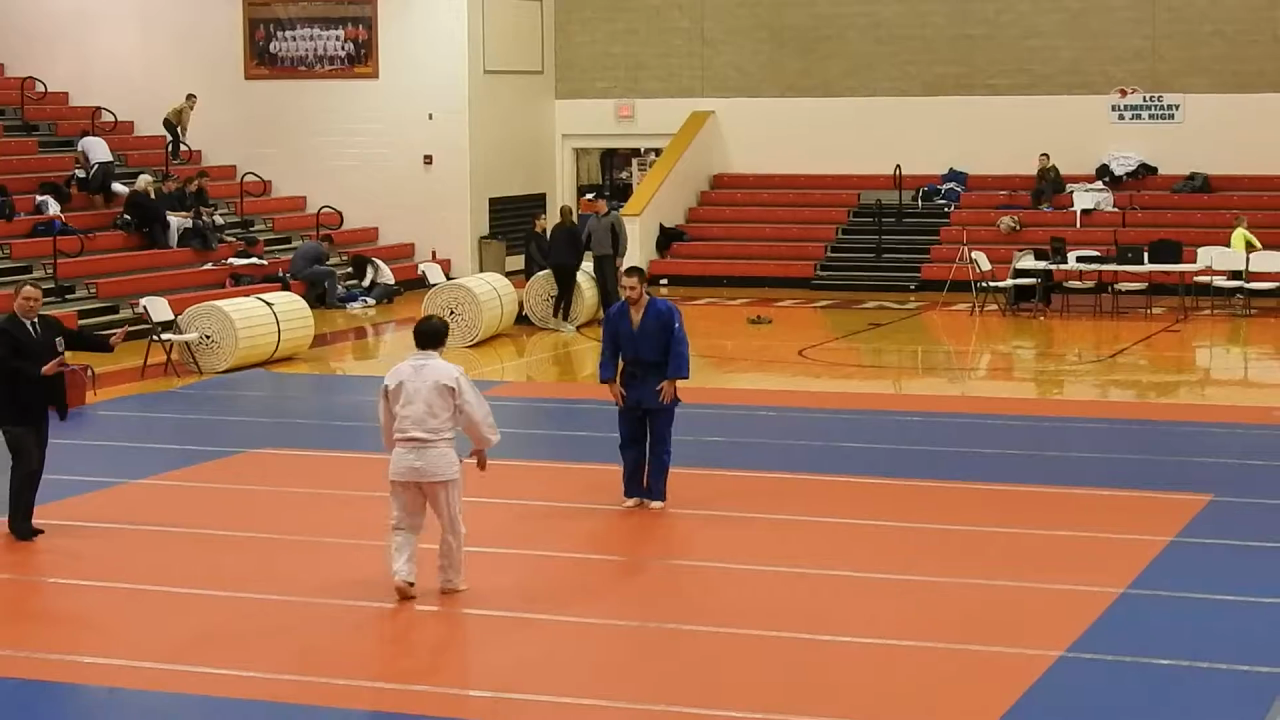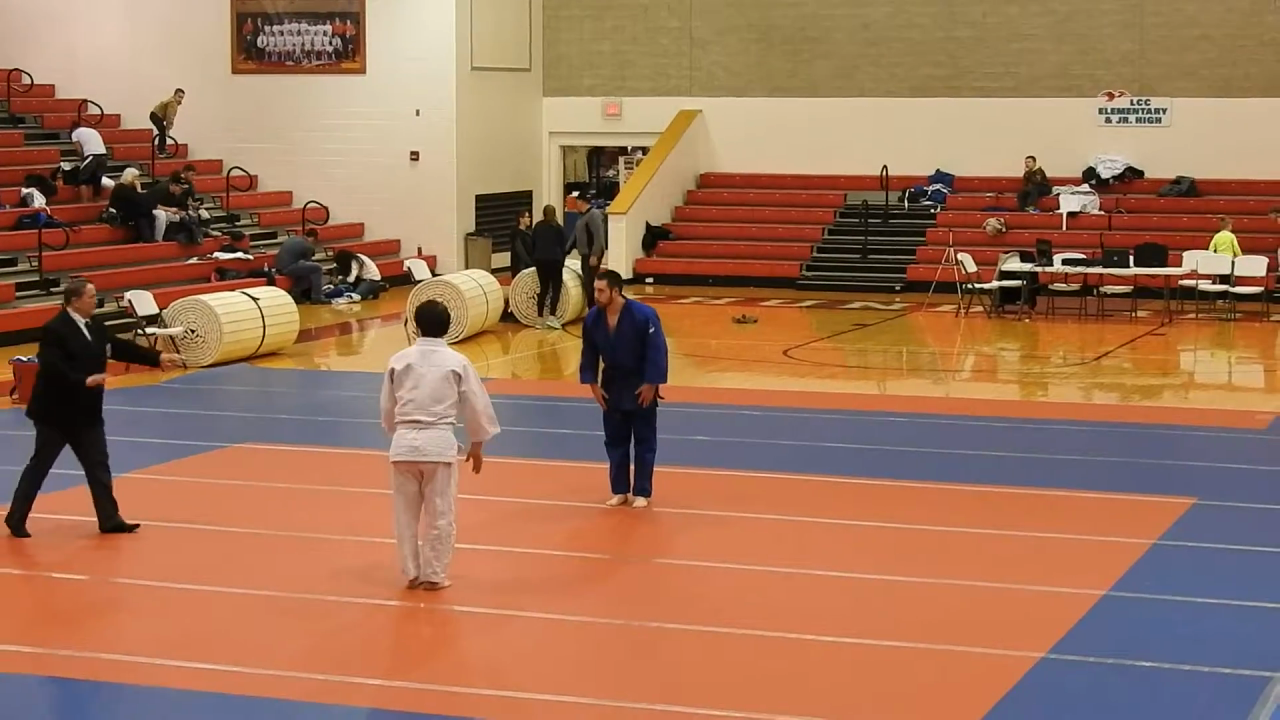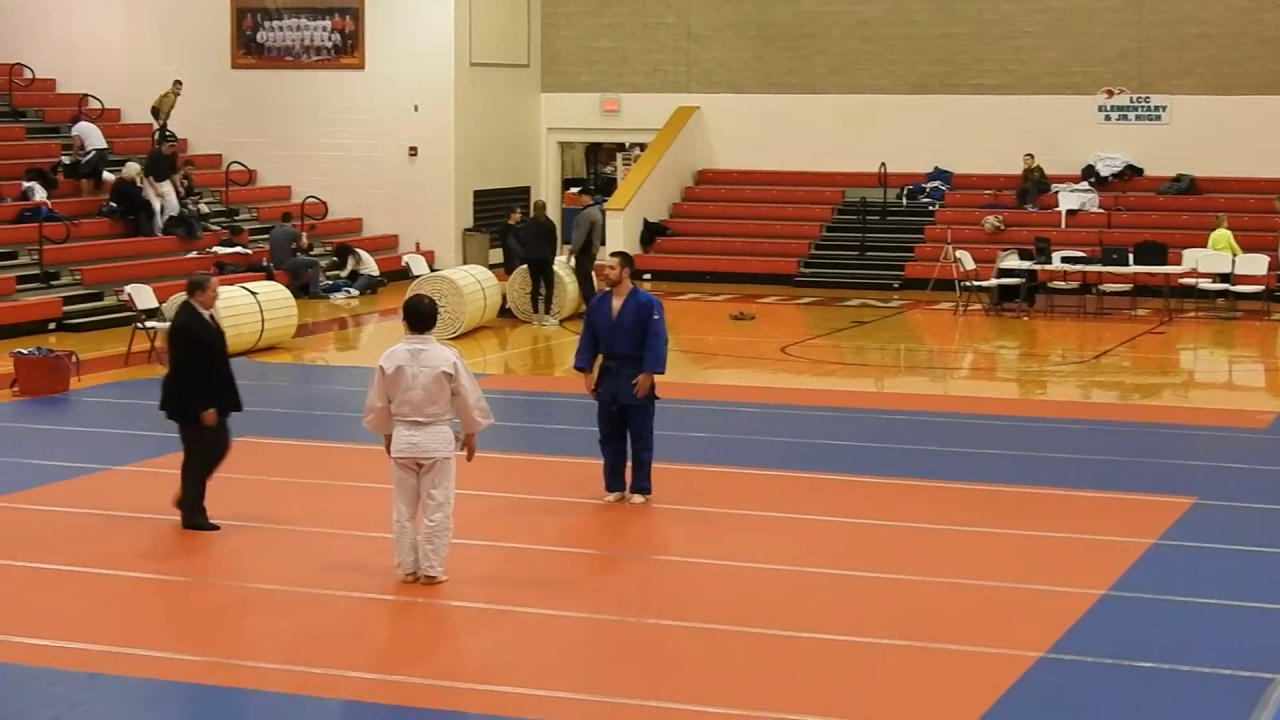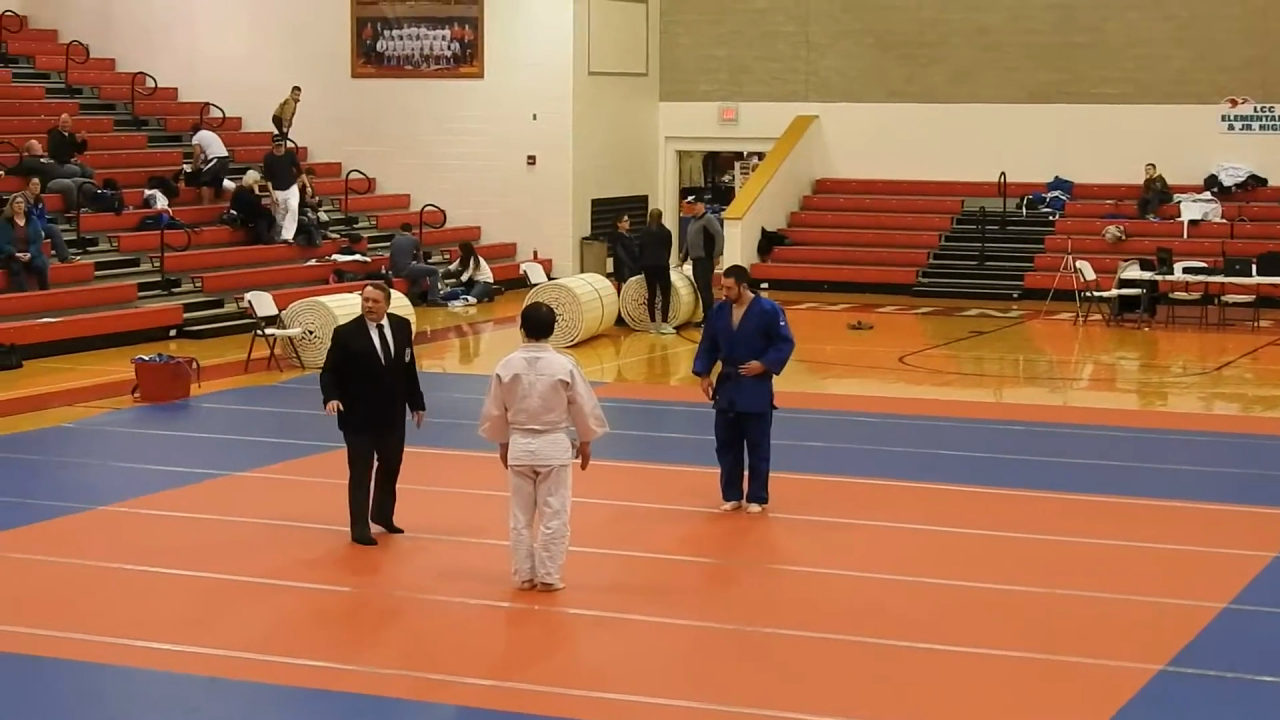
dt=1s
person 1, frame 1
left shoulder: (394, 374)
right shoulder: (451, 374)
left elbow: (386, 422)
right elbow: (475, 414)
right wrist: (481, 447)
left hip: (403, 458)
right hip: (439, 458)
left knee: (403, 524)
right knee: (450, 524)
left ankle: (403, 576)
right ankle: (450, 580)
person 1, frame 2
left shoulder: (399, 360)
right shoulder: (457, 361)
left elbow: (387, 408)
right elbow: (476, 406)
right wrist: (477, 444)
left hip: (404, 443)
right hip: (439, 443)
left knee: (405, 514)
right knee: (440, 515)
left ankle: (412, 573)
right ankle: (434, 575)
person 1, frame 3
left shoulder: (389, 358)
right shoulder: (447, 357)
left elbow: (378, 403)
right elbow: (468, 398)
left wrist: (387, 434)
right wrist: (470, 433)
left hip: (402, 438)
right hip: (437, 439)
left knee: (404, 509)
right knee: (437, 508)
left ankle: (407, 567)
right ankle: (431, 569)
person 1, frame 4
left shoulder: (506, 366)
right shoulder: (564, 365)
left elbow: (495, 411)
right elbow: (583, 407)
left wrist: (503, 443)
right wrist: (585, 441)
left hip: (519, 446)
right hip: (554, 446)
left knee: (520, 516)
right knee: (553, 516)
left ankle: (524, 575)
right ankle: (548, 576)
person 2, frame 1
left shoulder: (49, 324)
left elbow: (76, 338)
left wrist: (108, 343)
right wrist: (41, 371)
left hip: (38, 409)
left knee: (35, 466)
right knee: (25, 466)
left ankle: (21, 520)
person 2, frame 2
left shoulder: (94, 326)
right shoulder: (55, 330)
left elbow: (121, 348)
right elbow: (53, 370)
left wrist: (157, 358)
right wrist: (84, 382)
left hip: (86, 411)
right hip: (57, 411)
left knee: (98, 463)
right knee: (41, 464)
left ankle: (109, 519)
right ankle: (16, 517)
person 2, frame 3
left shoulder: (202, 315)
right shoulder: (185, 324)
right elbow: (183, 372)
left wrist: (212, 401)
right wrist: (202, 406)
left hip: (210, 399)
right hip: (192, 404)
left knee: (219, 447)
right knee: (197, 457)
left ankle: (187, 498)
right ankle: (193, 515)
person 2, frame 4
left shoulder: (402, 326)
right shoulder: (345, 334)
left elbow: (409, 368)
right elbow: (329, 372)
left wrist: (416, 403)
right wrist: (331, 397)
left hip: (393, 413)
right hip: (358, 416)
left knee: (391, 464)
right knee: (361, 472)
left ankle: (382, 514)
right ankle: (360, 528)
person 3, frame 1
left shoulder: (667, 311)
right shoulder: (615, 314)
left elbow: (678, 347)
right elbow: (609, 350)
left wrist: (671, 380)
right wrist: (611, 382)
left hip: (659, 384)
right hip: (630, 384)
left knee: (659, 442)
right knee: (630, 441)
left ankle: (656, 495)
right ankle: (634, 492)
person 3, frame 2
left shoulder: (643, 315)
right shoulder: (593, 317)
left elbow: (657, 351)
right elbow: (589, 353)
left wrist: (651, 384)
right wrist: (593, 384)
left hip: (640, 385)
right hip: (612, 384)
left knee: (644, 441)
right knee: (615, 439)
left ankle: (641, 492)
right ankle: (620, 490)
person 3, frame 3
left shoulder: (647, 303)
right shoulder: (598, 303)
left elbow: (657, 341)
right elbow: (589, 340)
left wrist: (648, 373)
right wrist: (587, 371)
left hip: (636, 377)
right hip: (608, 376)
left knee: (640, 437)
right knee: (610, 436)
left ankle: (639, 489)
right ankle: (615, 487)
person 3, frame 4
left shoulder: (768, 310)
right shoulder: (719, 311)
left elbow: (785, 343)
right elbow: (707, 344)
left wrist: (765, 364)
right wrist: (704, 374)
left hip: (756, 388)
right hip: (726, 384)
left knee: (757, 447)
right knee: (726, 444)
left ankle: (756, 498)
right ankle: (732, 496)
